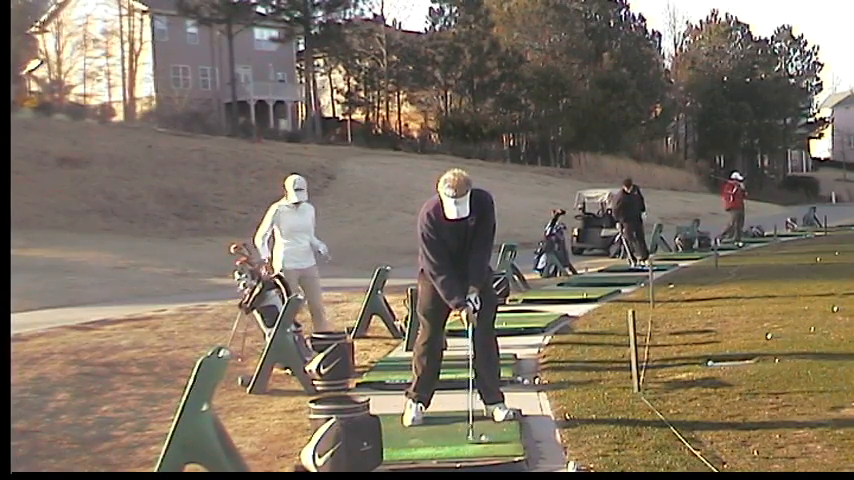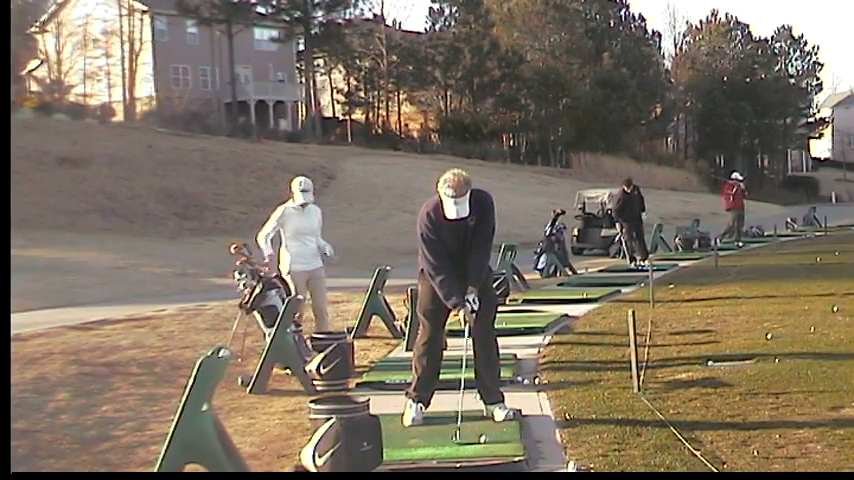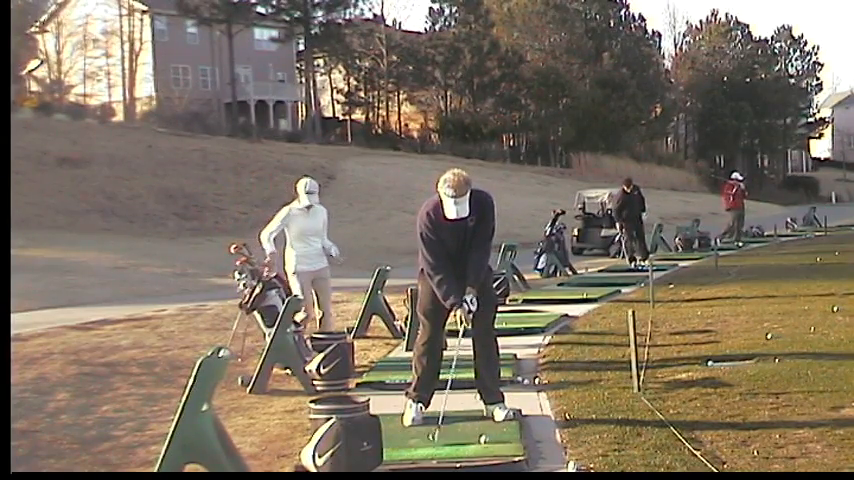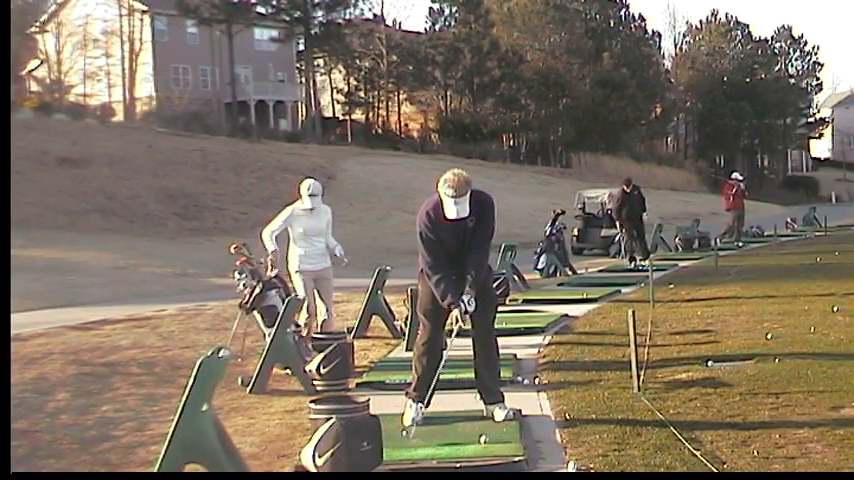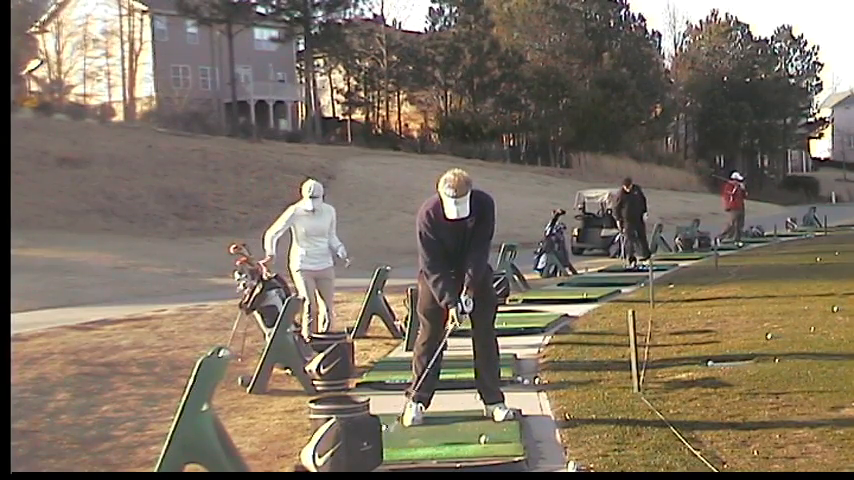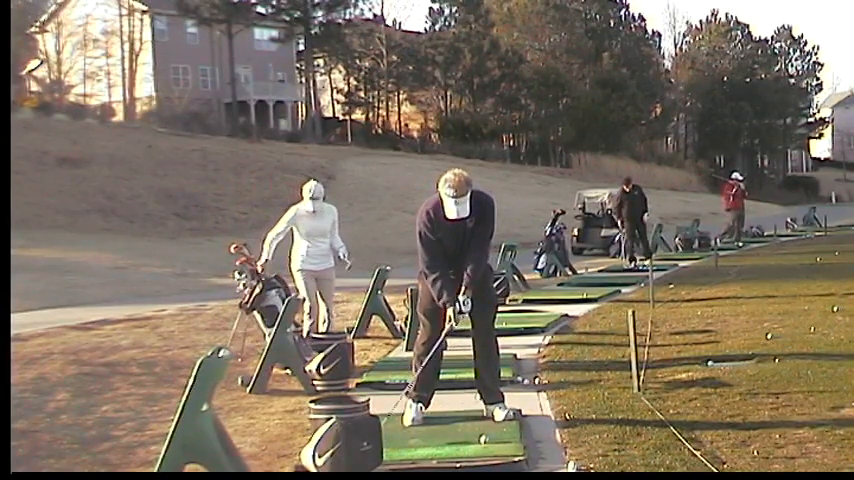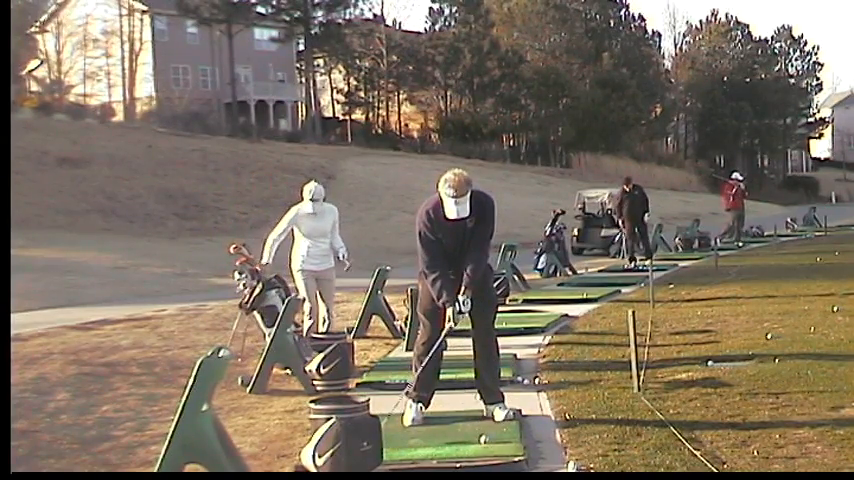
dt=0.1s
person 1, frame 1
left shoulder: (483, 202)
right shoulder: (429, 215)
left elbow: (482, 249)
right elbow: (437, 267)
left wrist: (474, 290)
right wrist: (458, 303)
left hip: (476, 274)
right hip: (436, 277)
left knee: (485, 334)
right knee: (429, 335)
left ankle: (493, 400)
right ankle: (416, 400)
person 1, frame 2
left shoulder: (483, 202)
right shoulder: (428, 215)
left elbow: (481, 249)
right elbow: (435, 267)
left wrist: (472, 291)
right wrist: (456, 303)
left hip: (476, 274)
right hip: (436, 276)
left knee: (485, 334)
right knee: (429, 335)
left ankle: (493, 400)
right ankle: (416, 400)
person 1, frame 3
left shoulder: (484, 203)
right shoulder: (428, 214)
left elbow: (481, 250)
right elbow: (434, 266)
left wrist: (471, 291)
right wrist: (454, 303)
left hip: (475, 274)
right hip: (437, 277)
left knee: (485, 334)
right knee: (429, 335)
left ankle: (493, 400)
right ankle: (416, 400)
person 1, frame 4
left shoulder: (484, 203)
right shoulder: (428, 214)
left elbow: (480, 250)
right elbow: (433, 265)
left wrist: (469, 291)
right wrist: (451, 302)
left hip: (475, 274)
right hip: (436, 276)
left knee: (485, 334)
right knee: (429, 334)
left ankle: (493, 400)
right ankle: (416, 400)
person 1, frame 5
left shoulder: (484, 204)
right shoulder: (428, 214)
left elbow: (479, 251)
right elbow: (431, 265)
left wrist: (468, 290)
right wrist: (449, 302)
left hip: (475, 275)
right hip: (437, 277)
left knee: (485, 334)
right knee: (430, 335)
left ankle: (493, 400)
right ankle: (416, 400)
person 1, frame 6
left shoulder: (484, 204)
right shoulder: (428, 213)
left elbow: (478, 251)
right elbow: (430, 264)
left wrist: (467, 291)
right wrist: (447, 301)
left hip: (475, 275)
right hip: (436, 276)
left knee: (485, 334)
right knee: (429, 334)
left ankle: (493, 400)
right ankle: (416, 400)
person 1, frame 7
left shoulder: (484, 204)
right shoulder: (428, 213)
left elbow: (479, 251)
right elbow: (430, 265)
left wrist: (467, 290)
right wrist: (447, 301)
left hip: (476, 275)
right hip: (437, 277)
left knee: (485, 334)
right knee: (429, 334)
left ankle: (493, 400)
right ankle: (417, 400)
person 2, frame 1
left shoulder: (309, 209)
right shoulder: (277, 210)
right elbow: (260, 237)
left wrist: (321, 247)
right wrist: (266, 258)
left hip: (309, 265)
right hip: (286, 267)
left knee: (317, 308)
person 2, frame 2
left shoulder: (316, 211)
right shoulder: (283, 212)
right elbow: (263, 236)
left wrist: (326, 249)
right wrist: (269, 256)
left hip: (316, 267)
right hip: (293, 269)
left knee: (321, 309)
person 2, frame 3
left shoulder: (321, 211)
right shoulder: (288, 213)
right elbow: (266, 234)
left wrist: (332, 249)
right wrist: (271, 253)
left hip: (320, 267)
right hip: (298, 269)
left knee: (325, 310)
right knee: (306, 312)
person 2, frame 4
left shoulder: (326, 211)
right shoulder: (291, 212)
right elbow: (267, 233)
left wrist: (337, 249)
right wrist: (273, 251)
left hip: (323, 267)
right hip: (301, 268)
left knee: (327, 310)
right knee: (309, 311)
person 2, frame 5
left shoulder: (329, 211)
right shoulder: (294, 212)
right elbow: (271, 234)
left wrist: (340, 249)
right wrist: (270, 254)
left hip: (325, 266)
right hip: (302, 267)
left knee: (328, 310)
right knee: (310, 310)
person 2, frame 6
left shoulder: (331, 211)
right shoulder: (295, 213)
right elbow: (273, 236)
left wrist: (341, 249)
right wrist: (264, 259)
left hip: (326, 266)
right hip: (303, 267)
left knee: (327, 310)
right knee: (311, 310)
person 2, frame 7
left shoulder: (331, 211)
right shoulder: (296, 213)
right elbow: (275, 237)
left wrist: (341, 250)
right wrist: (265, 262)
left hip: (326, 267)
right hip: (303, 267)
left knee: (327, 310)
right knee: (311, 311)
